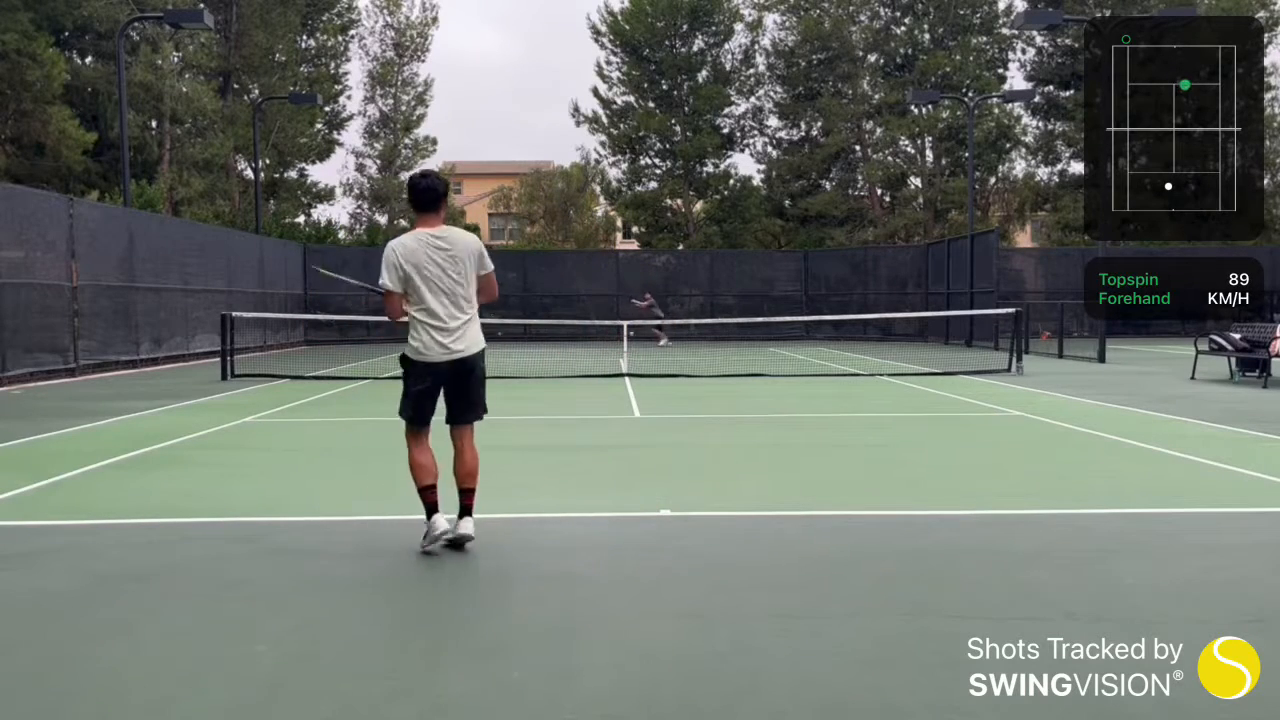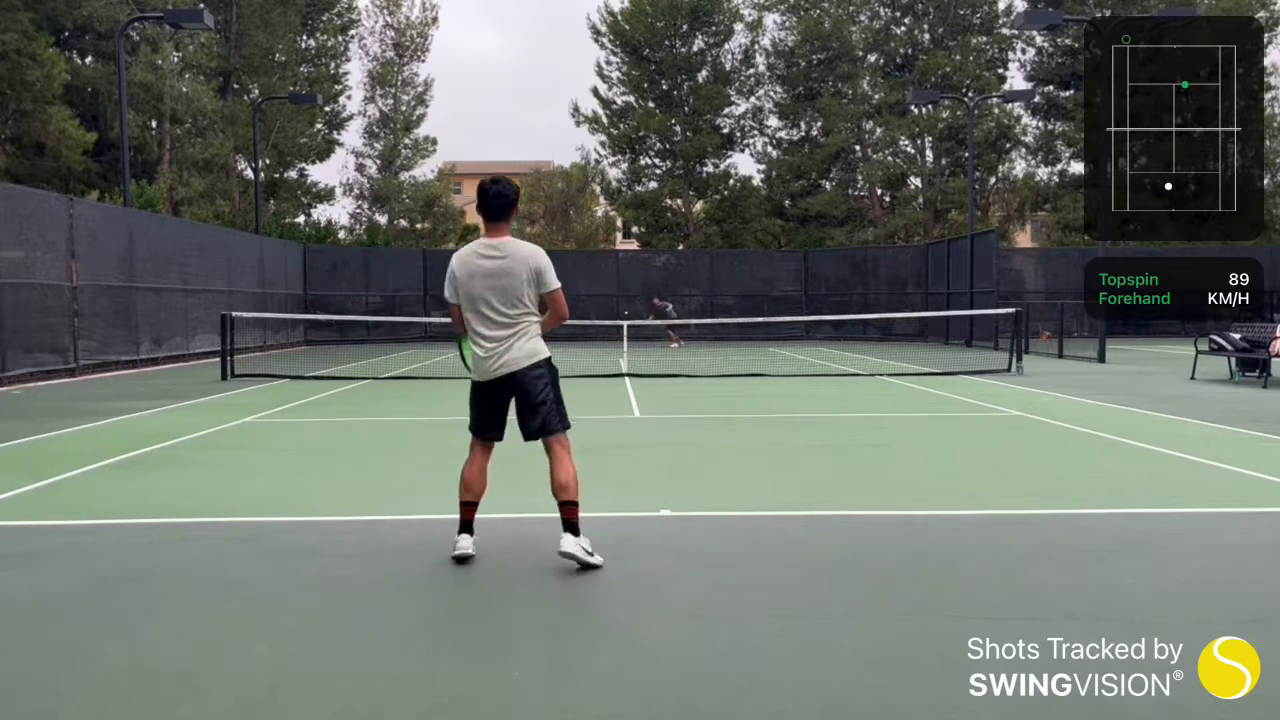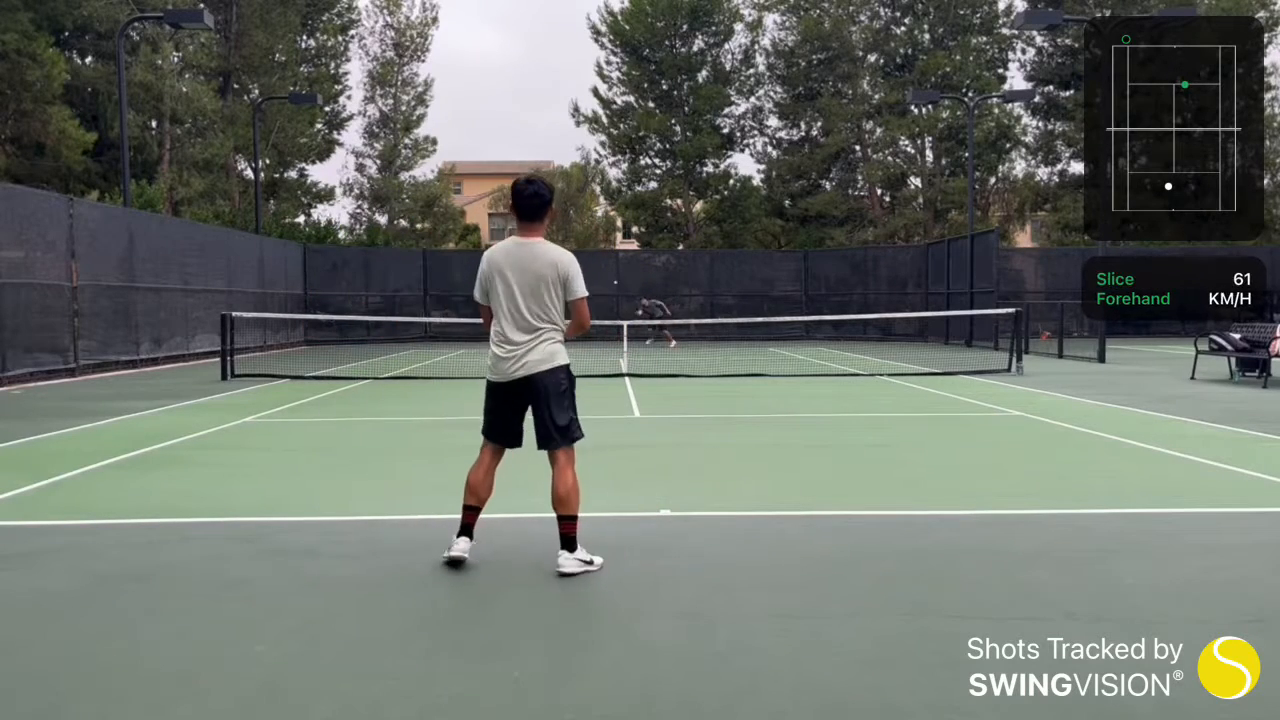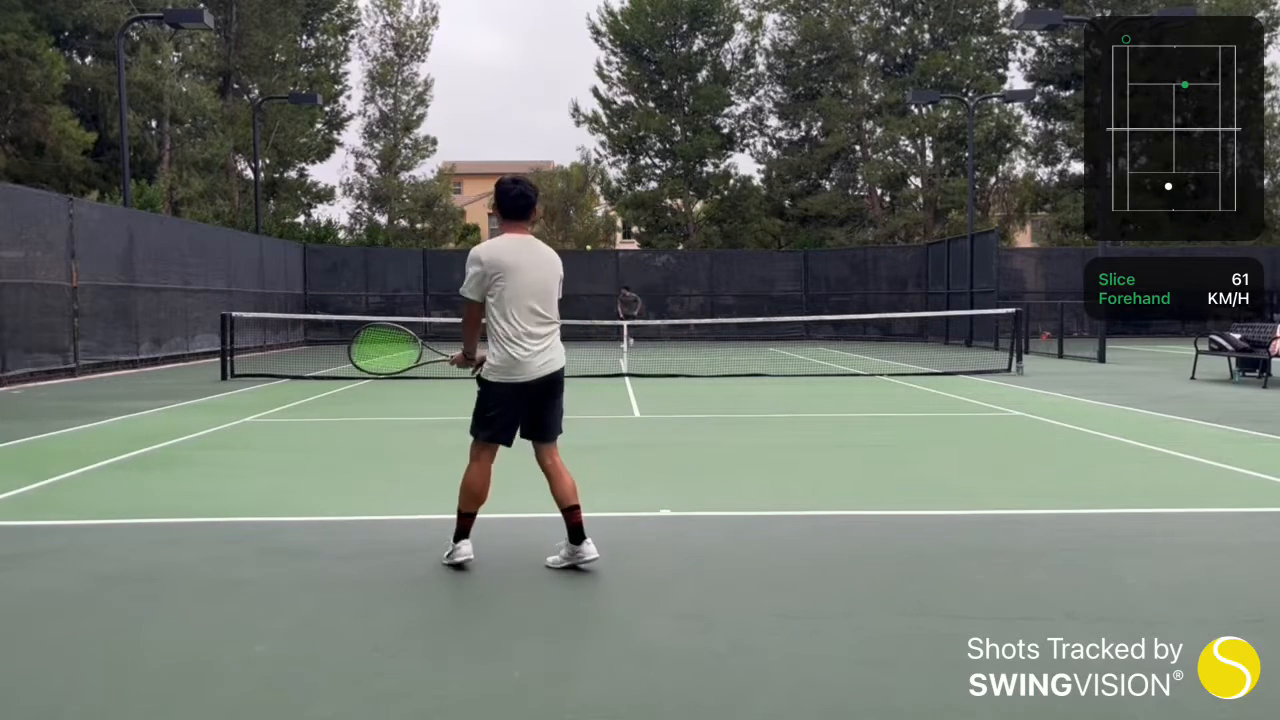
dt=0.5s
person 1, frame 1
left shoulder: (397, 248)
right shoulder: (470, 241)
left elbow: (394, 311)
right elbow: (491, 293)
left hip: (424, 355)
right hip: (468, 350)
left knee: (417, 437)
right knee: (463, 437)
left ankle: (434, 517)
right ankle: (465, 518)
person 1, frame 2
left shoulder: (460, 261)
right shoulder: (533, 255)
left elbow: (459, 323)
right elbow: (560, 313)
left hip: (486, 368)
right hip: (531, 362)
left knee: (479, 450)
right knee: (559, 447)
left ankle: (464, 536)
right ankle: (571, 536)
person 1, frame 3
left shoulder: (491, 257)
right shoulder: (562, 259)
left elbow: (487, 319)
right elbow: (582, 323)
left hip: (502, 370)
right hip: (549, 367)
left knee: (490, 453)
right knee: (563, 458)
left ankle: (463, 539)
right ankle: (569, 551)
person 1, frame 4
left shoulder: (484, 253)
right shoulder: (550, 257)
left elbow: (473, 318)
left wrist: (467, 353)
left hip: (507, 372)
right hip: (550, 367)
left knee: (482, 452)
right knee: (547, 453)
left ankle: (460, 543)
right ankle: (579, 543)
